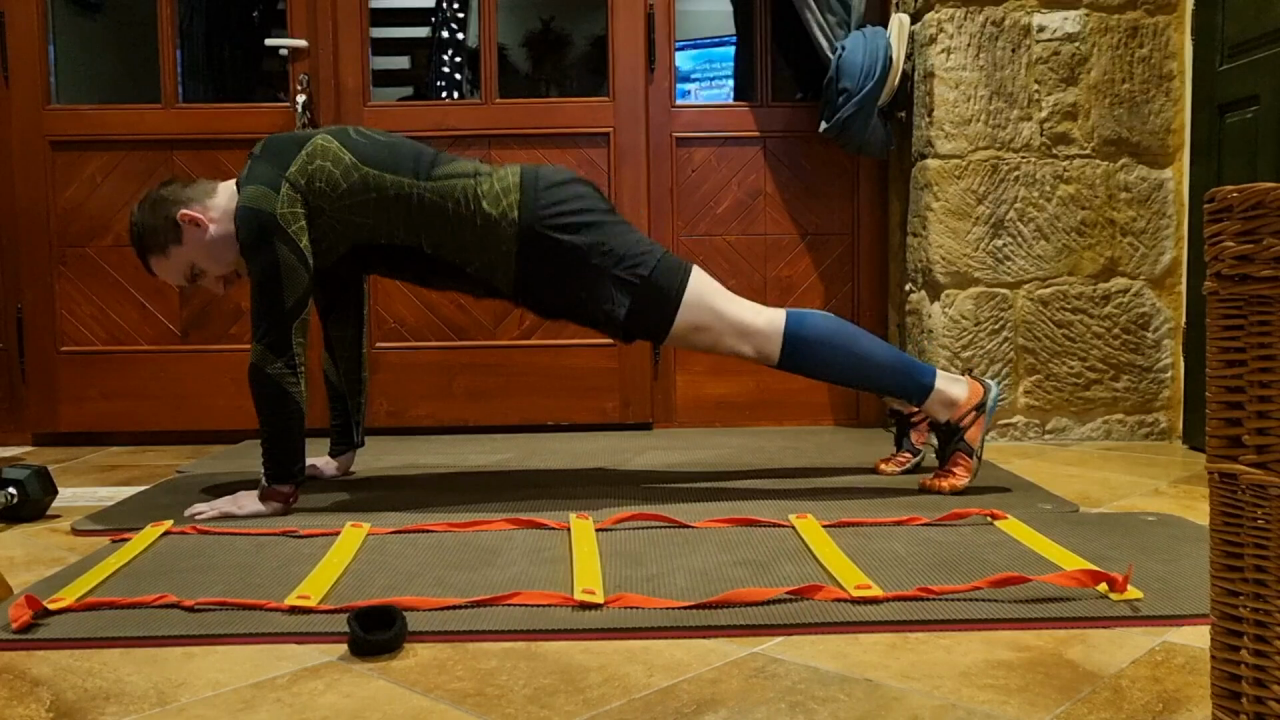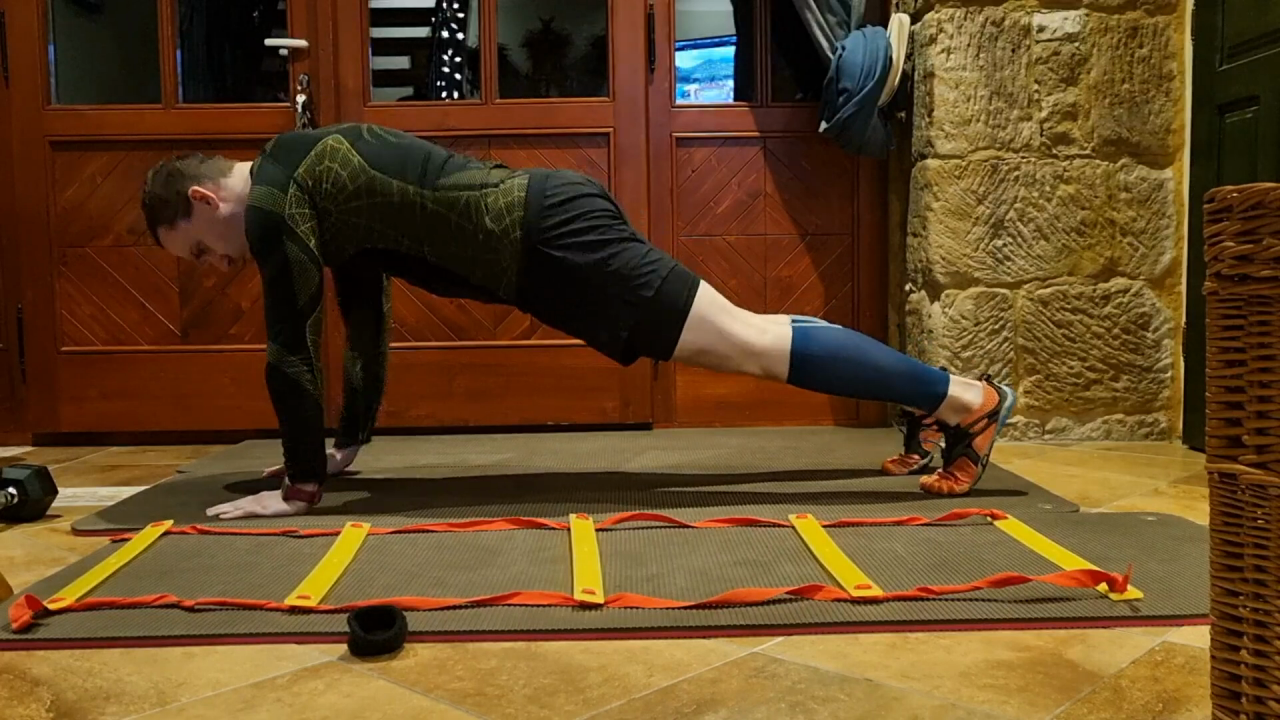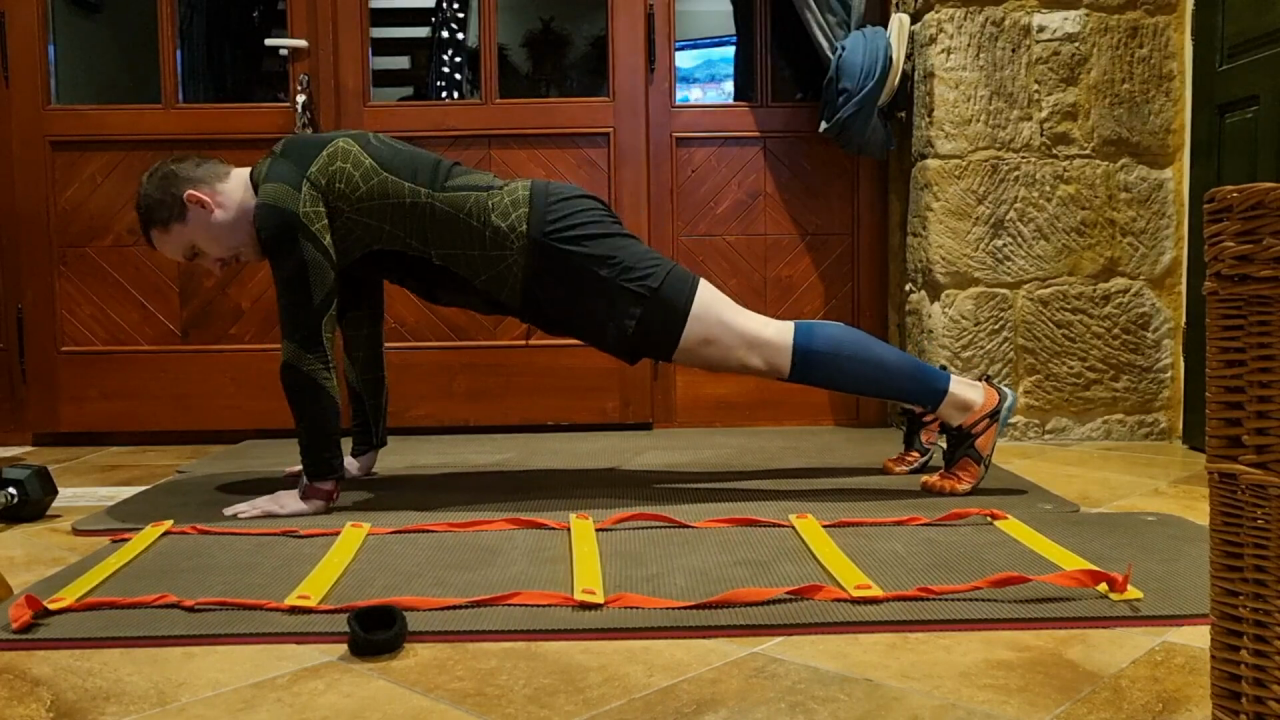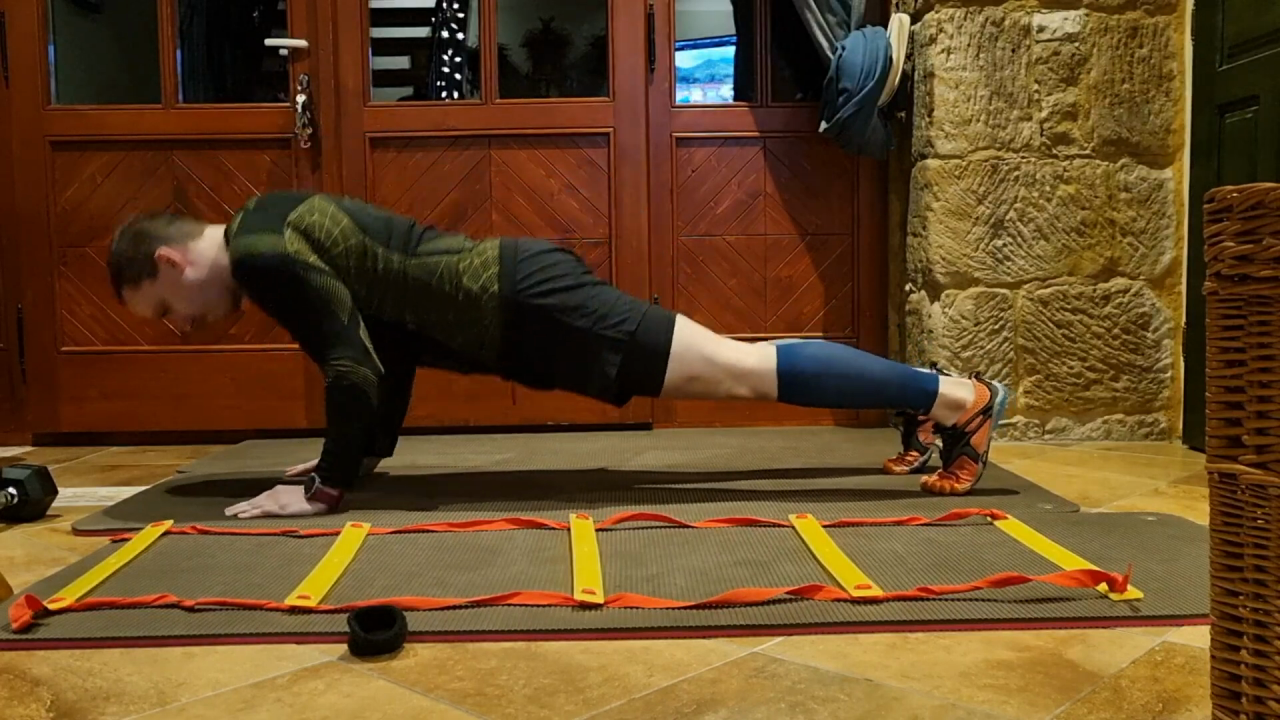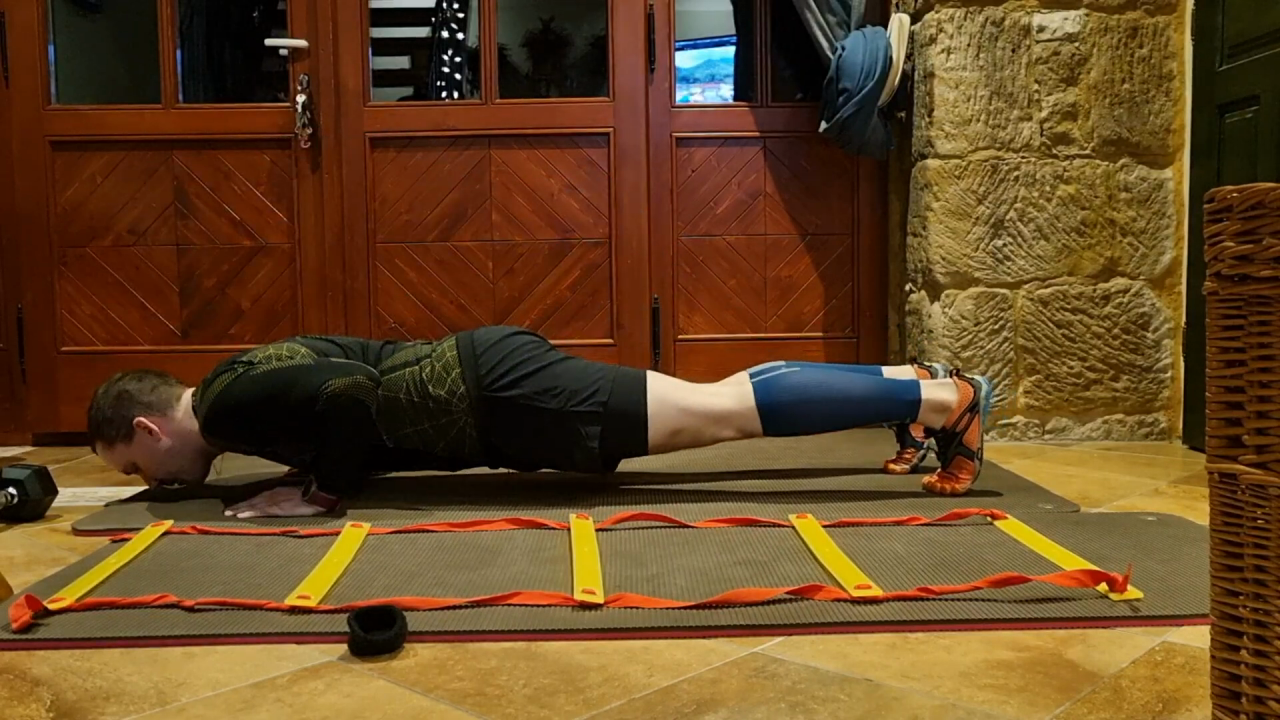
dt=0.7s
person 1, frame 1
left shoulder: (264, 209)
right shoulder: (295, 185)
left elbow: (274, 355)
right elbow: (341, 320)
left wrist: (279, 486)
right wrist: (340, 450)
left hip: (536, 231)
right hip: (531, 219)
left knee: (744, 331)
right knee: (739, 328)
left ankle: (951, 398)
right ankle: (914, 398)
person 1, frame 2
left shoulder: (274, 202)
right shoulder: (311, 172)
left elbow: (291, 349)
right elbow: (363, 306)
left wrist: (299, 484)
right wrist: (348, 442)
left hip: (547, 242)
right hip: (546, 214)
left knee: (750, 347)
right knee: (743, 336)
left ankle: (965, 398)
right ankle: (927, 397)
person 1, frame 3
left shoulder: (281, 203)
right shoulder: (313, 185)
left elbow: (305, 350)
right elbow: (356, 320)
left wrist: (317, 483)
right wrist: (363, 449)
left hip: (548, 247)
right hip: (542, 241)
left knee: (755, 344)
right knee: (750, 345)
left ankle: (964, 399)
right ankle: (932, 397)
person 1, frame 4
left shoulder: (258, 256)
right shoulder: (277, 229)
left elbow: (354, 365)
right elbow: (388, 330)
left wrist: (326, 484)
right wrist: (364, 450)
left hip: (521, 304)
right hip: (515, 290)
left knee: (741, 372)
right knee: (738, 368)
left ankle: (957, 398)
right ankle: (925, 399)
person 1, frame 5
left shoulder: (227, 402)
right shoulder: (246, 382)
left elbow: (348, 386)
left wrist: (322, 489)
right wrist: (329, 463)
left hip: (492, 393)
right hip: (484, 373)
left knee: (721, 415)
right knee: (717, 400)
left ankle: (943, 397)
right ankle: (911, 385)
